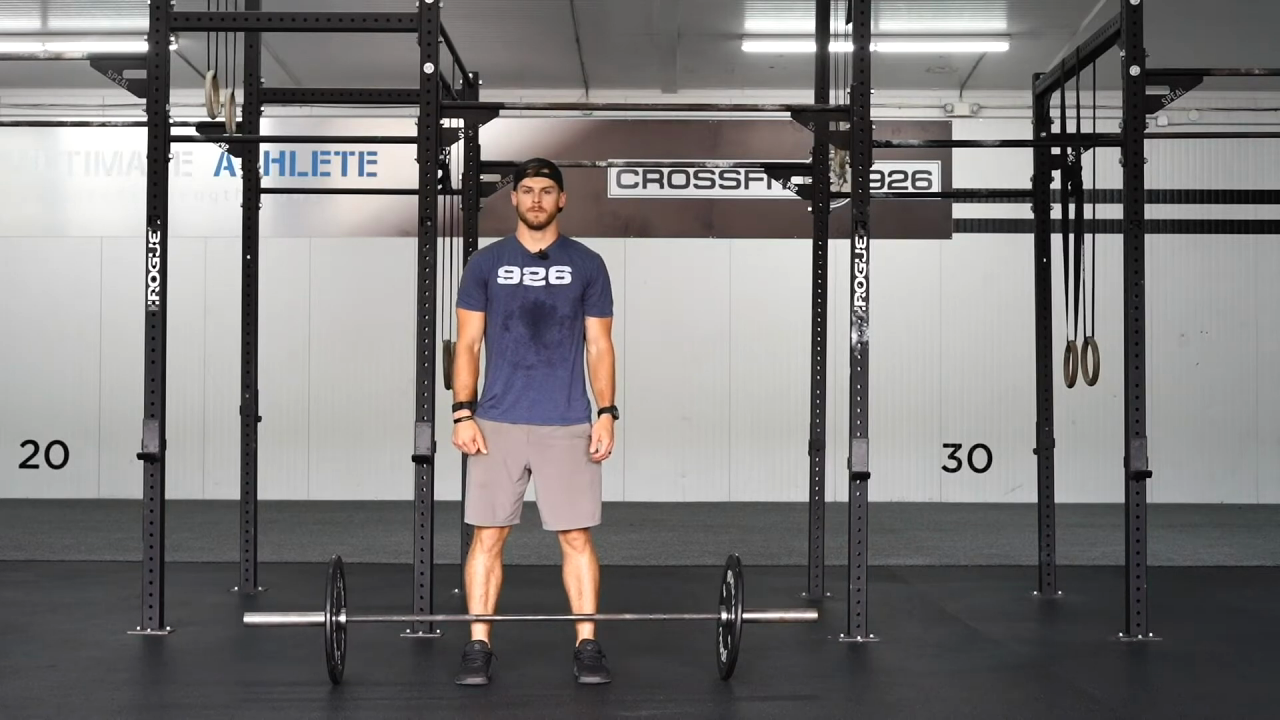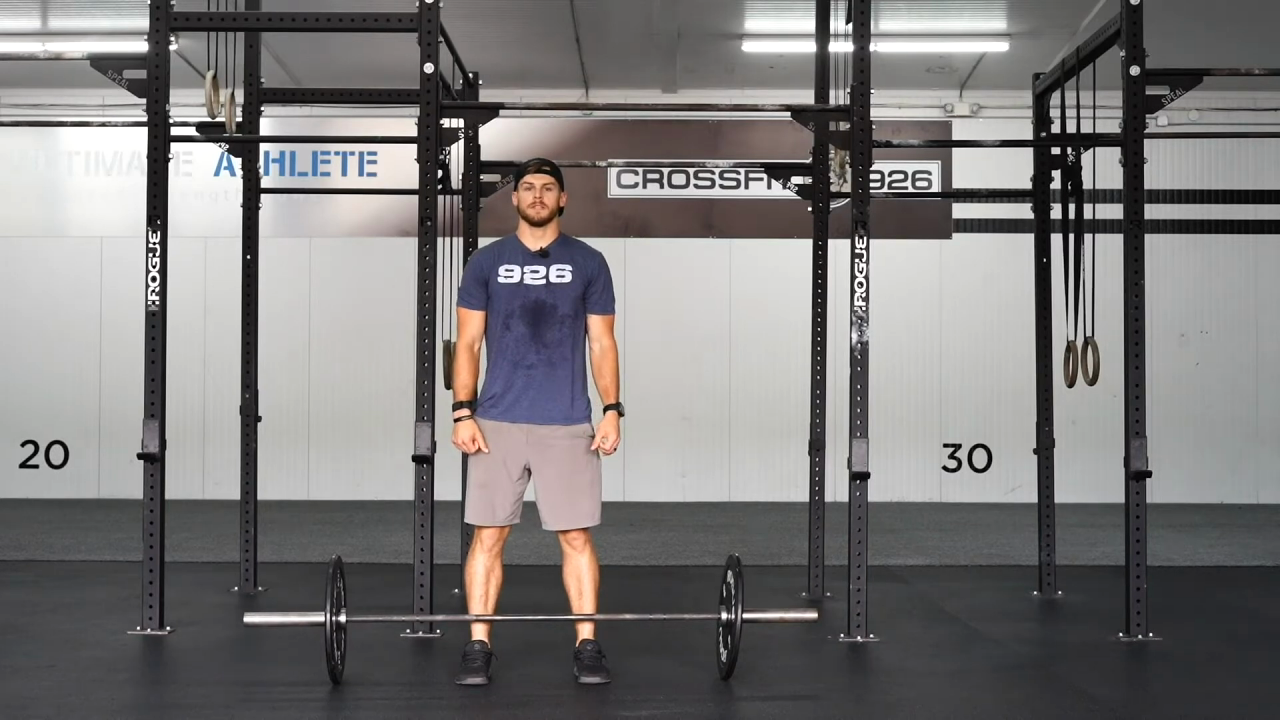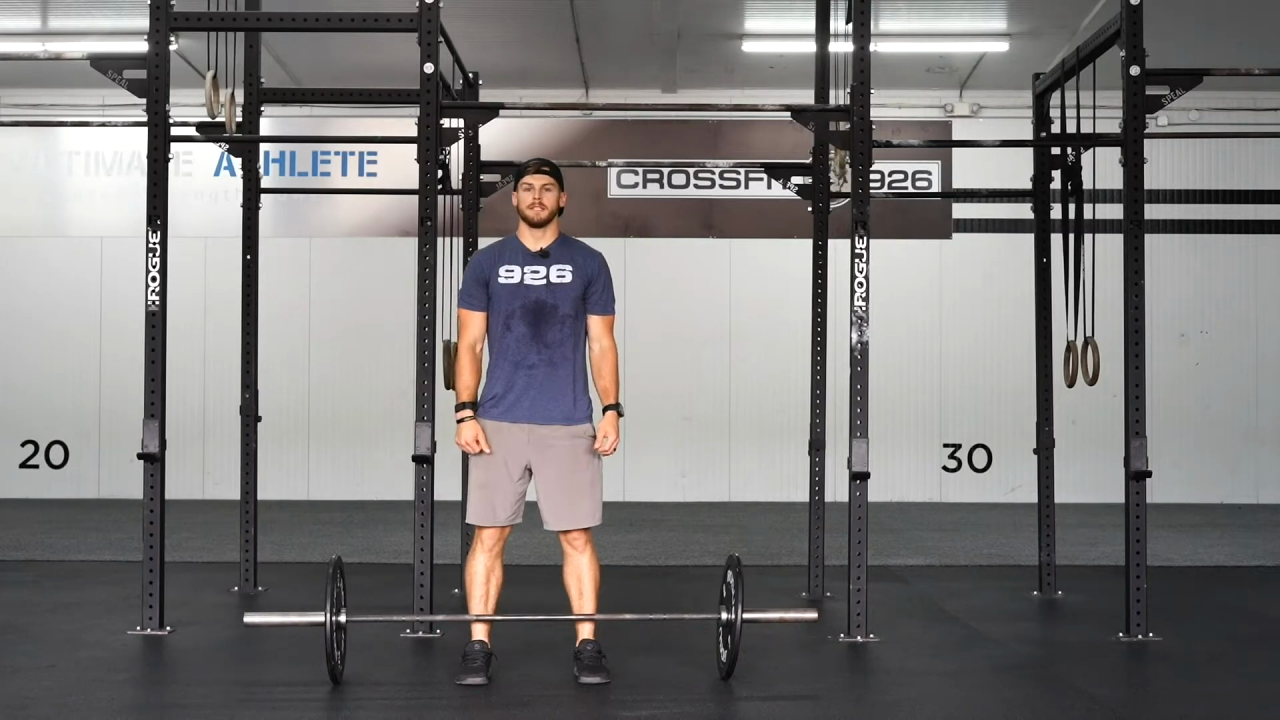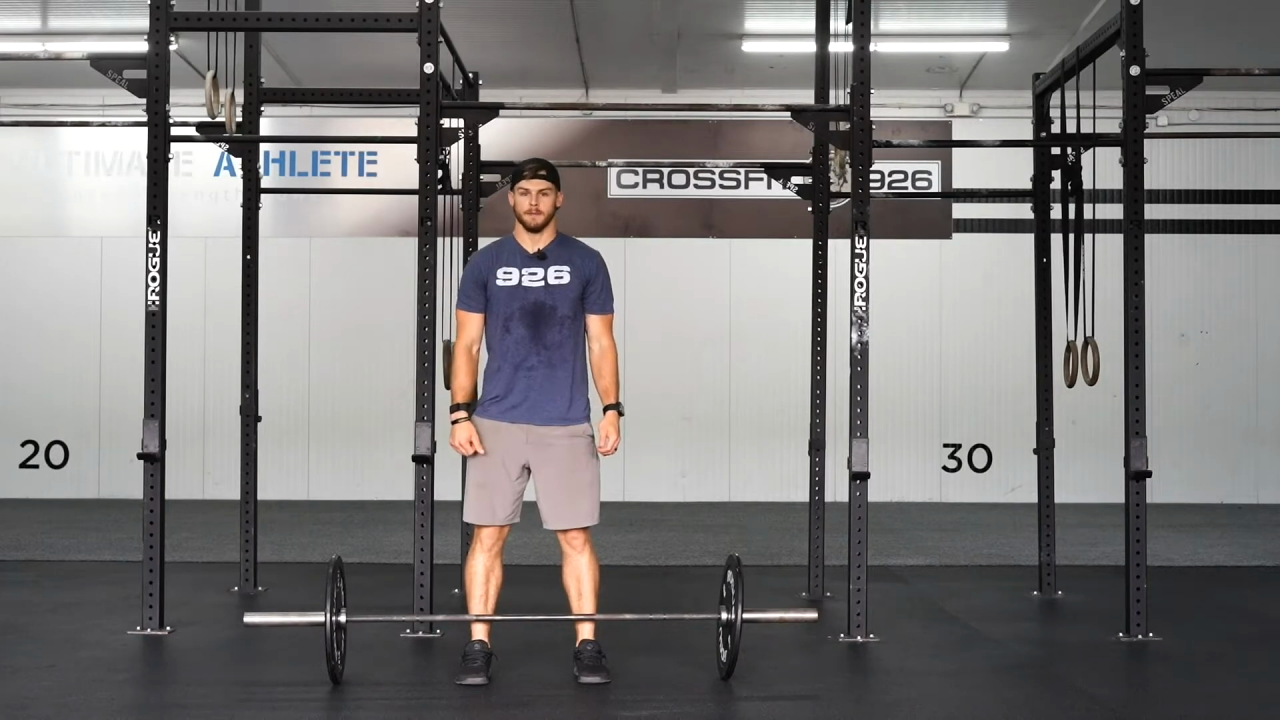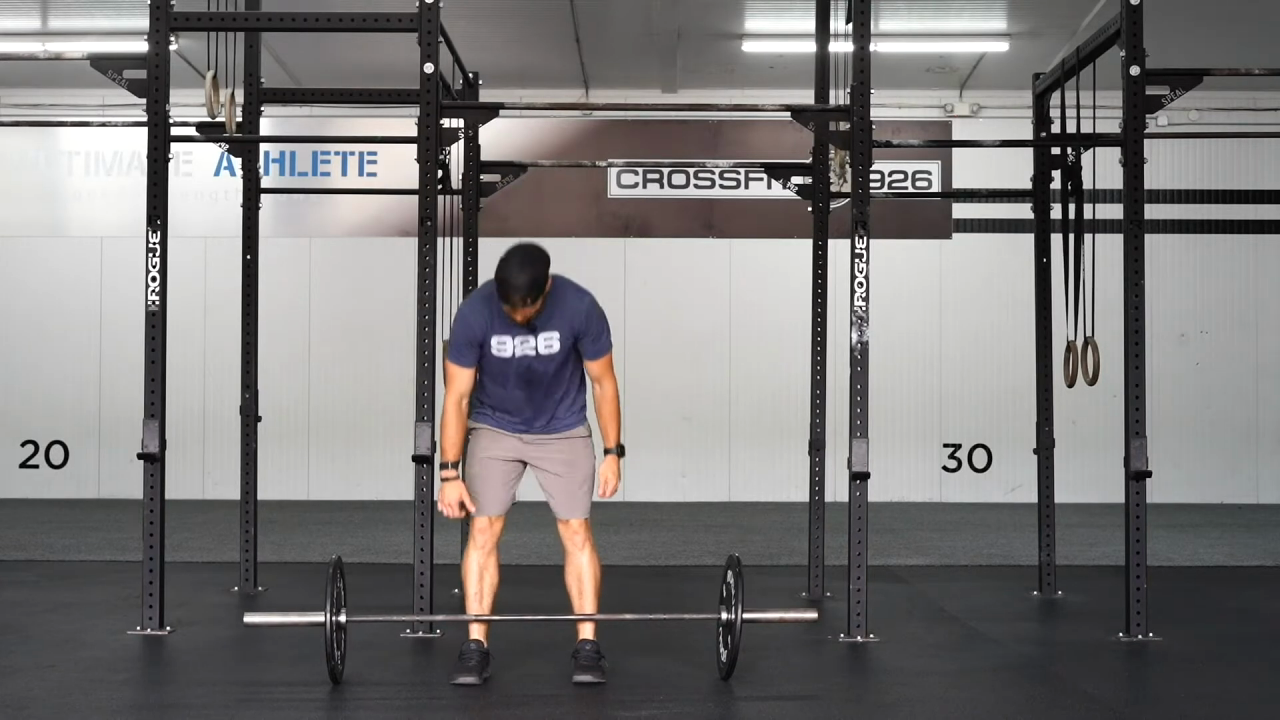
dt=0.5s
person 1, frame 1
left shoulder: (587, 264)
right shoulder: (486, 263)
left elbow: (599, 347)
right elbow: (468, 345)
left wrist: (606, 414)
right wrist: (463, 413)
left hip: (568, 425)
right hip: (497, 422)
left knee: (577, 536)
right knee: (488, 535)
left ankle: (587, 646)
right ankle: (478, 646)
person 1, frame 2
left shoulder: (588, 262)
right shoulder: (486, 261)
left elbow: (602, 343)
right elbow: (468, 344)
left wrist: (612, 411)
right wrist: (463, 412)
left hip: (568, 425)
right hip: (497, 422)
left knee: (576, 535)
right knee: (488, 535)
left ankle: (587, 646)
right ankle: (478, 646)
person 1, frame 3
left shoulder: (588, 263)
right shoulder: (486, 262)
left elbow: (602, 344)
right elbow: (469, 345)
left wrist: (611, 411)
right wrist: (466, 413)
left hip: (569, 425)
right hip: (498, 422)
left knee: (577, 535)
right knee: (488, 535)
left ankle: (587, 646)
right ankle: (478, 646)
person 1, frame 4
left shoulder: (586, 262)
right shoulder: (484, 263)
left elbow: (601, 344)
right elbow: (467, 345)
left wrist: (612, 411)
right wrist: (460, 414)
left hip: (567, 426)
right hip: (497, 423)
left knee: (576, 536)
right knee: (488, 535)
left ankle: (588, 645)
right ankle: (478, 646)
person 1, frame 5
left shoulder: (580, 307)
right shoulder: (474, 312)
left elbow: (603, 382)
right elbow: (456, 398)
left wrist: (613, 452)
right wrist: (450, 471)
left hip: (564, 432)
right hip: (493, 430)
left knee: (577, 531)
right knee: (481, 533)
left ankle: (588, 647)
right ankle: (474, 647)
